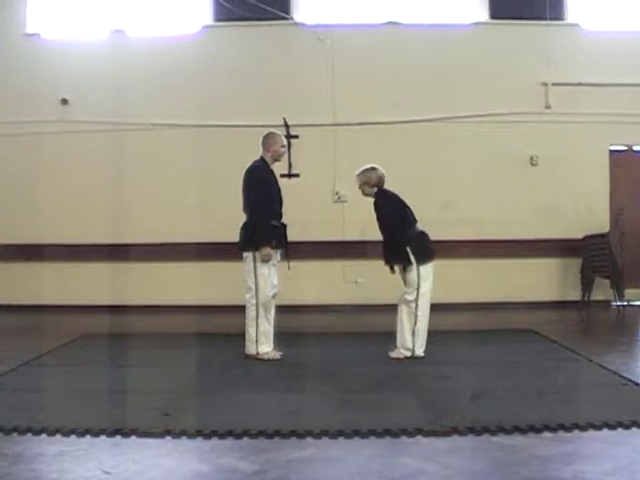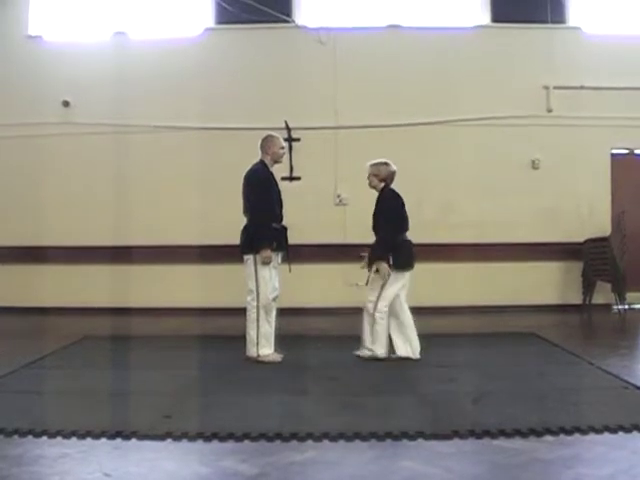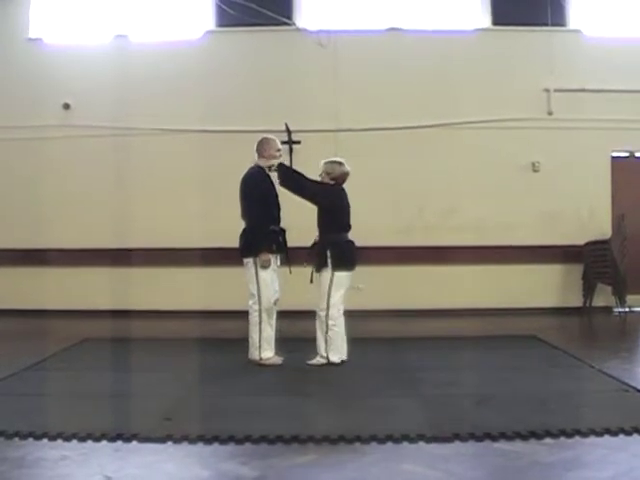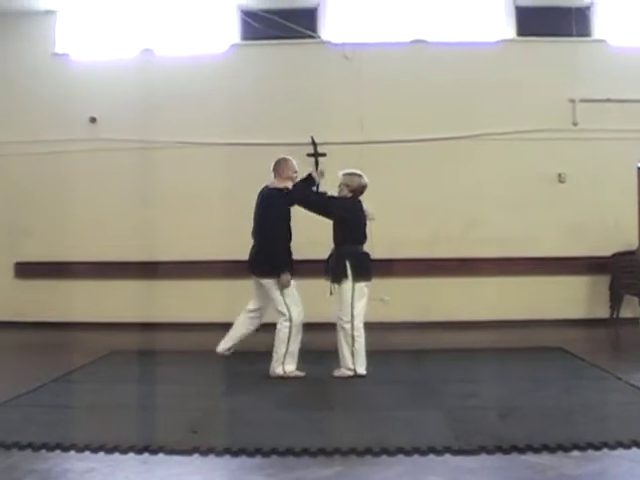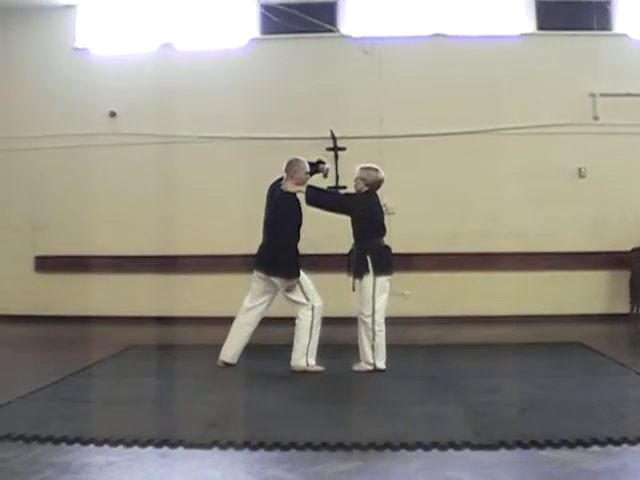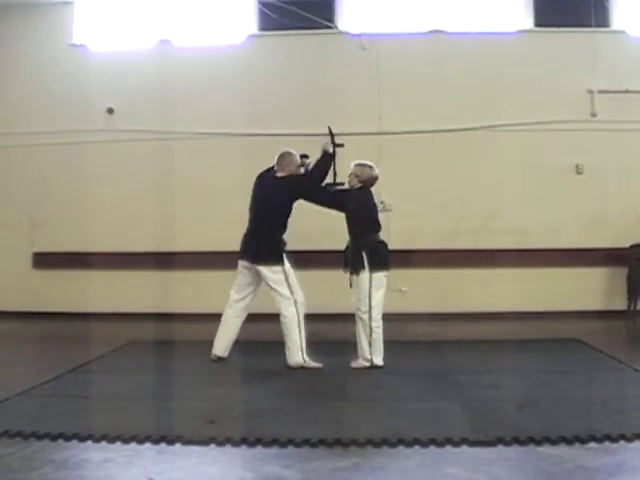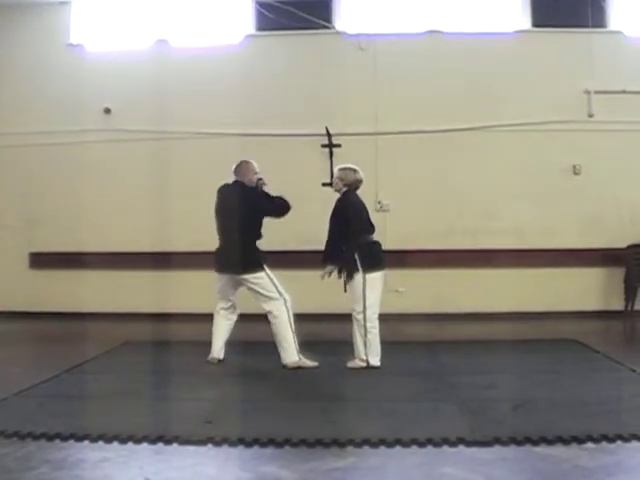
dt=0.7s
person 1, frame 1
left shoulder: (264, 171)
right shoulder: (257, 171)
right elbow: (256, 211)
right wrist: (264, 244)
left hip: (266, 241)
right hip: (259, 243)
left knee: (267, 293)
right knee: (260, 294)
left ankle: (263, 344)
right ankle: (257, 347)
person 1, frame 2
left shoulder: (264, 174)
right shoulder: (257, 174)
right elbow: (256, 214)
right wrist: (264, 246)
left hip: (268, 244)
right hip: (259, 246)
left knee: (269, 296)
right knee: (260, 297)
left ankle: (264, 347)
right ankle: (258, 350)
person 1, frame 3
left shoulder: (262, 177)
right shoulder: (254, 178)
right elbow: (254, 218)
right wrist: (262, 250)
left hip: (267, 246)
right hip: (259, 248)
left knee: (269, 300)
right knee: (262, 300)
left ankle: (266, 350)
right ankle: (260, 353)
person 1, frame 4
left shoulder: (269, 193)
right shoulder: (274, 198)
left elbow: (288, 198)
right elbow: (277, 236)
right wrist: (284, 270)
left hip: (261, 262)
right hip: (270, 265)
left knee: (257, 308)
right knee: (292, 314)
left ankle: (226, 346)
right ankle: (282, 367)
person 1, frame 5
left shoulder: (276, 187)
right shoulder: (289, 202)
left elbow: (299, 168)
right elbow: (288, 240)
left wrist: (318, 166)
right wrist: (292, 274)
left hip: (265, 260)
right hip: (281, 263)
left knee: (252, 308)
right knee: (311, 305)
left ankle: (227, 356)
right ankle: (302, 361)
person 1, frame 6
left shoulder: (264, 178)
right shoulder: (285, 185)
left elbow: (278, 168)
right elbow: (314, 178)
left wrist: (300, 162)
right wrist: (327, 154)
left hip: (249, 250)
right hip: (269, 253)
left knee: (237, 300)
right knee: (291, 301)
left ankle: (219, 350)
right ankle: (298, 357)
person 1, frame 7
left shoulder: (223, 193)
right shoulder: (251, 195)
right elbow: (283, 207)
right wrist: (260, 191)
left hip: (224, 259)
right hip: (248, 260)
left knee: (225, 306)
right knee: (278, 303)
left ankle: (216, 353)
right ankle: (293, 357)
person 2, frame 1
left shoulder: (383, 201)
right shoulder: (385, 199)
left elbow: (393, 233)
left wrist: (395, 260)
right wrist: (398, 260)
left hip: (416, 254)
right hip: (417, 252)
left knee: (415, 300)
right knee: (408, 300)
left ankle: (413, 348)
right ankle: (407, 346)
person 2, frame 2
left shoulder: (388, 197)
right shoulder: (389, 196)
left elbow: (387, 232)
left wrist: (381, 259)
right wrist: (375, 256)
left hip: (395, 259)
right hip: (400, 257)
left knee: (375, 303)
right knee: (396, 305)
left ankle: (375, 348)
right ankle: (408, 350)
person 2, frame 3
left shoulder: (333, 194)
right shoulder: (334, 194)
left elbow: (303, 186)
right elbow: (307, 185)
left wrist: (278, 167)
right wrist: (279, 170)
left hip: (335, 257)
right hip: (338, 254)
left knee: (328, 308)
right knee: (332, 308)
left ankle: (330, 355)
right ankle: (335, 352)
person 2, frame 4
left shoulder: (349, 207)
right shoulder: (348, 207)
left elbow: (318, 202)
right elbow: (323, 202)
left wrist: (290, 188)
right wrist: (303, 183)
left hip: (352, 268)
right hip: (349, 266)
left knee: (351, 319)
right knee: (346, 319)
left ankle: (355, 367)
right ankle: (350, 365)
person 2, frame 5
left shoulder: (365, 202)
right shoulder: (365, 201)
left elbow: (333, 201)
right elbow: (337, 199)
left wrist: (304, 190)
right wrist: (305, 189)
left hip: (373, 263)
right hip: (369, 261)
left knee: (372, 314)
right knee: (366, 314)
left ankle: (375, 361)
right ankle: (370, 359)
person 2, frame 6
left shoulder: (358, 198)
right shoulder: (359, 197)
left elbow: (325, 196)
right elbow: (329, 196)
left hip: (369, 259)
right hip: (368, 257)
left knee: (368, 311)
right knee: (365, 310)
left ankle: (373, 358)
right ankle: (368, 356)
person 2, frame 7
left shoulder: (345, 202)
right shoulder: (352, 201)
left elbow: (337, 235)
left wrist: (331, 262)
right wrist: (341, 263)
left hip: (363, 261)
right hip: (365, 259)
left knee: (364, 311)
right knee: (362, 311)
left ankle: (370, 358)
right ankle: (365, 356)
